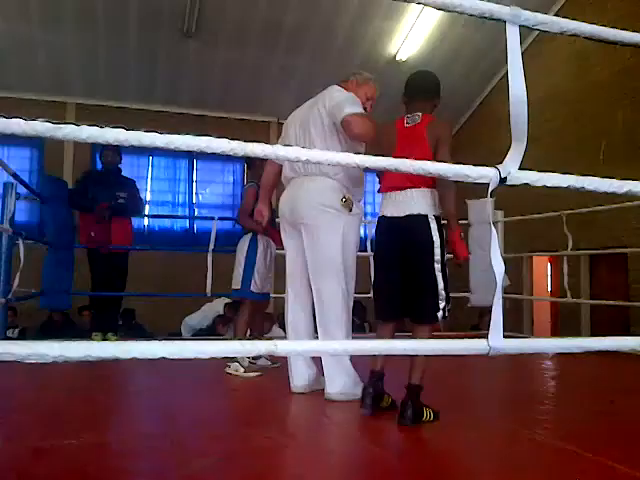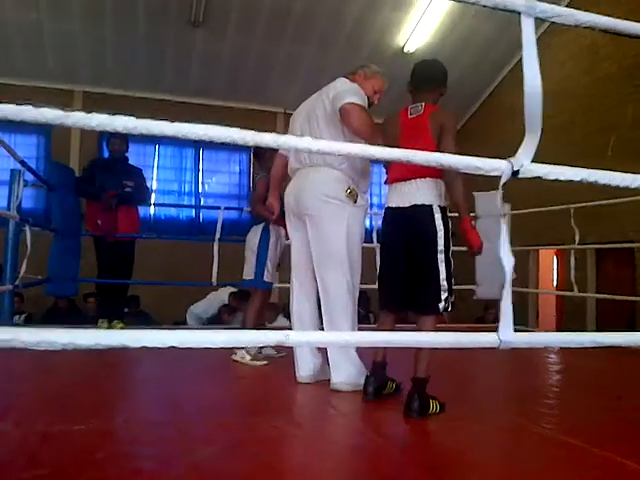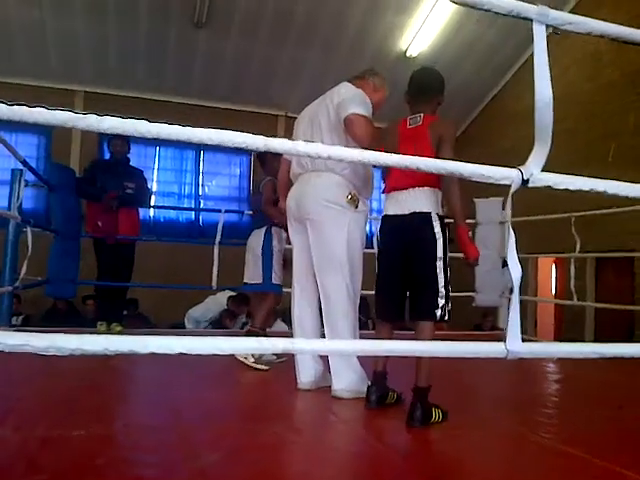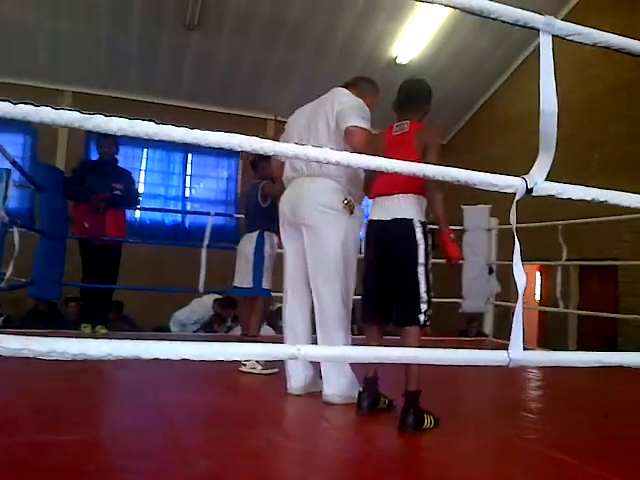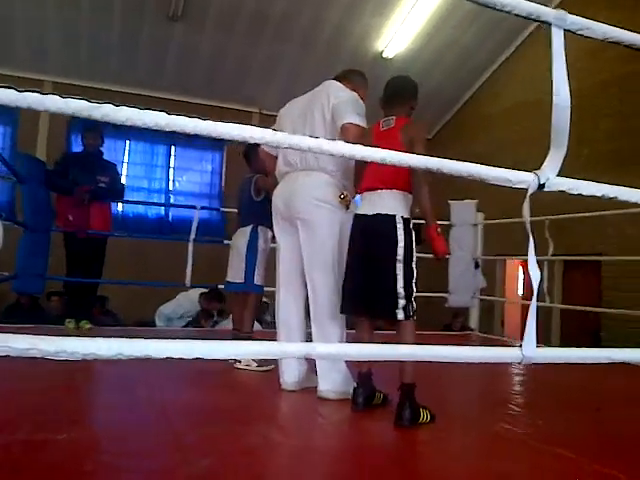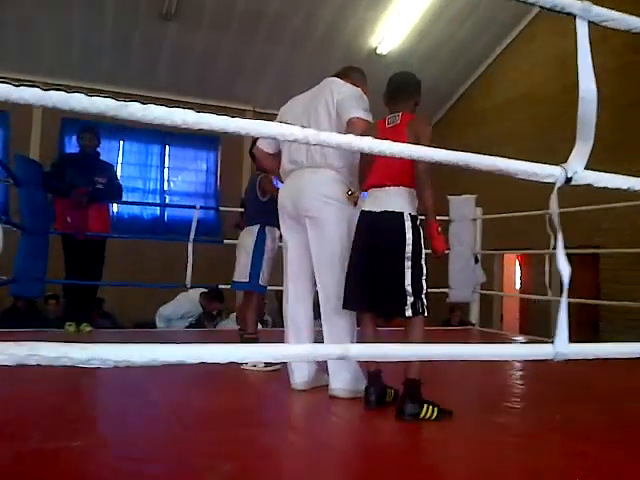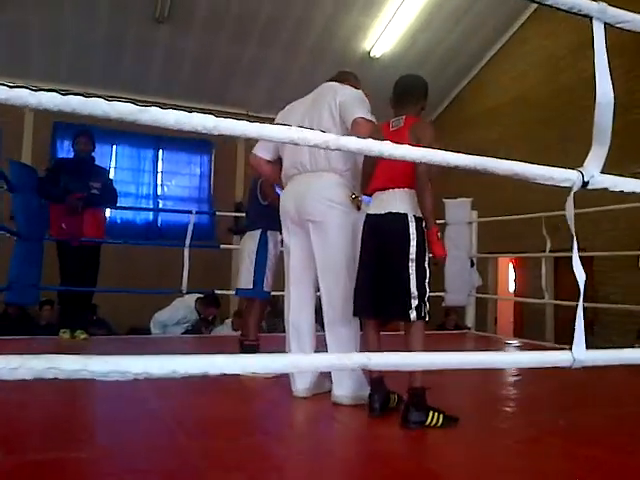
dt=0.2s
person 1, frame 1
left shoulder: (386, 132)
right shoulder: (439, 128)
left elbow: (382, 176)
right elbow: (444, 182)
right wrist: (455, 233)
left hip: (388, 220)
right hip: (421, 219)
left knee: (388, 311)
right knee: (425, 313)
left ankle: (374, 387)
right ankle: (412, 400)
person 1, frame 2
left shoulder: (392, 122)
right shoulder: (444, 118)
left elbow: (389, 168)
right elbow: (451, 172)
right wrist: (467, 223)
left hip: (394, 210)
right hip: (427, 210)
left knee: (391, 300)
right knee: (429, 304)
left ankle: (377, 374)
right ankle: (418, 392)
person 1, frame 3
left shoulder: (391, 132)
right shoulder: (442, 128)
left elbow: (386, 179)
right elbow: (448, 181)
right wrist: (463, 233)
left hip: (392, 219)
right hip: (424, 218)
left knee: (387, 308)
right knee: (426, 312)
left ankle: (378, 386)
right ankle: (421, 401)
person 1, frame 4
left shoulder: (378, 139)
right shoulder: (427, 135)
left elbow: (369, 188)
right elbow: (432, 187)
right wrist: (447, 236)
left hip: (377, 223)
right hip: (408, 224)
left knee: (375, 313)
right knee: (411, 318)
left ankle: (369, 391)
right ankle: (412, 406)
person 1, frame 5
left shoulder: (368, 134)
right shoulder: (414, 131)
left elbow: (357, 183)
right elbow: (418, 182)
right wrist: (433, 229)
left hip: (363, 217)
right hip: (392, 219)
left knee: (364, 308)
right knee: (403, 311)
left ankle: (364, 387)
right ankle: (407, 399)
person 1, frame 6
left shoulder: (373, 130)
right shoulder: (419, 126)
left elbow: (362, 179)
right elbow: (422, 179)
right wrist: (434, 228)
left hip: (369, 215)
right hip: (399, 216)
left knee: (368, 306)
right knee: (414, 308)
left ankle: (375, 385)
right ankle: (412, 394)
person 1, frame 7
left shoulder: (378, 133)
right shoulder: (422, 129)
left elbow: (367, 185)
right elbow: (422, 181)
right wrist: (433, 233)
left hip: (374, 218)
right hip: (403, 218)
left knee: (372, 312)
right knee: (414, 313)
left ankle: (378, 392)
right ankle: (416, 403)
person 2, frame 1
left shoulder: (299, 113)
right shoulder: (340, 96)
left elbow: (274, 160)
right elbow: (358, 127)
left wrist: (263, 201)
right wrist: (376, 136)
left hip: (292, 198)
right hip: (326, 198)
left knee: (298, 290)
right knee: (332, 289)
left ankle: (302, 375)
right ankle: (340, 380)
person 2, frame 2
left shoulder: (307, 106)
right shoulder: (346, 89)
left elbow: (283, 153)
right elbow: (353, 115)
left wrist: (274, 194)
right wrist: (378, 139)
left hip: (298, 189)
right hip: (333, 189)
left knee: (304, 280)
right knee: (338, 279)
left ankle: (307, 365)
right ankle: (346, 371)
person 2, frame 3
left shoulder: (312, 110)
right shoulder: (351, 94)
left elbow: (288, 158)
right elbow: (358, 126)
left wrist: (283, 197)
left hip: (301, 193)
right hip: (334, 195)
left knee: (305, 285)
right knee: (340, 284)
left ankle: (309, 370)
right ankle: (347, 378)
person 2, frame 4
left shoulder: (302, 112)
right shoulder: (350, 101)
left elbow: (279, 160)
right elbow: (358, 138)
left hip: (293, 197)
right hip: (328, 199)
left knee: (297, 289)
right knee: (332, 289)
left ankle: (299, 376)
right ankle: (338, 383)
person 2, frame 5
left shoulder: (293, 105)
right shoulder: (345, 96)
left elbow: (267, 153)
right elbow: (352, 134)
left hip: (285, 192)
right hip: (322, 193)
left knee: (290, 284)
right knee: (326, 284)
left ankle: (292, 371)
right ankle: (333, 378)
person 2, frame 6
left shoulder: (294, 103)
right shoulder: (348, 91)
left elbow: (263, 151)
right elbow: (359, 129)
left hip: (291, 191)
right hip: (328, 189)
left knee: (297, 282)
right knee: (335, 281)
left ankle: (302, 371)
right ankle: (344, 376)
person 2, frame 7
left shoulder: (291, 108)
right shoulder: (348, 93)
left elbow: (259, 158)
right elbow: (364, 130)
left hip: (293, 196)
right hip: (331, 193)
left knee: (299, 288)
right knee: (340, 287)
left ankle: (303, 377)
right ankle: (347, 383)
person 3, frame 1
left shoulder: (260, 190)
right shoulder: (253, 187)
right elbow: (242, 217)
right wrist: (268, 232)
left hip: (263, 246)
right hip: (255, 244)
left knee: (261, 303)
right knee: (249, 302)
left ankle: (255, 353)
right ankle: (237, 357)
person 3, frame 2
left shoulder: (267, 180)
right shoulder: (265, 178)
right elbow: (255, 205)
right wrist: (280, 221)
left hip: (270, 235)
right hip: (265, 234)
left knee: (264, 292)
right knee: (260, 291)
right ankle: (243, 346)
person 3, frame 3
left shoulder: (266, 184)
right shoulder: (270, 182)
right elbow: (267, 207)
left wrist: (281, 255)
right wrist: (287, 221)
left hip: (267, 238)
right hip: (268, 237)
left knee: (261, 295)
right knee: (272, 294)
person 3, frame 4
left shoulder: (252, 190)
right shoulder: (266, 186)
left hip: (253, 241)
right hip: (260, 241)
left knee: (248, 299)
right knee: (261, 298)
person 3, frame 5
left shoulder: (247, 182)
right shoulder: (259, 180)
left hip: (246, 235)
right hip: (254, 236)
left knee: (241, 294)
right knee: (253, 293)
person 3, frame 6
left shoulder: (254, 181)
right shoulder: (264, 179)
right elbow: (280, 198)
left hip: (254, 234)
right hip: (260, 235)
left knee: (251, 293)
right knee: (256, 293)
left ankle: (246, 345)
person 3, frame 7
left shoulder: (258, 185)
right shoulder: (265, 183)
right elbow: (279, 204)
left hip: (256, 238)
right hip: (263, 238)
left knee: (254, 298)
right knee: (259, 297)
left ankle: (246, 350)
right ankle: (251, 353)
person 4, frame 1
left shoulder: (129, 183)
right shoulder: (89, 178)
left elbow: (138, 208)
right elbow: (73, 199)
left wrist: (113, 209)
right wrist: (94, 207)
left hip: (120, 241)
right hip: (96, 239)
left knee: (117, 285)
right knee: (99, 283)
left ankle: (111, 329)
right ankle: (97, 328)
person 4, frame 2
left shoulder: (135, 172)
right shoulder: (96, 166)
left elbow: (144, 197)
right elbow: (80, 186)
left wrist: (120, 197)
right wrist: (100, 195)
left hip: (126, 229)
right hip: (102, 227)
left knee: (123, 273)
right knee: (105, 271)
left ankle: (117, 316)
right ankle: (103, 315)
person 4, frame 3
left shoulder: (137, 174)
right shoulder: (97, 167)
left elbow: (145, 199)
right elbow: (81, 187)
left wrist: (121, 199)
right wrist: (101, 196)
left hip: (126, 231)
right hip: (103, 229)
left knee: (123, 275)
right knee: (105, 273)
left ankle: (116, 318)
right ankle: (102, 317)
person 4, frame 4
left shoulder: (125, 175)
right shoulder: (85, 168)
left elbow: (133, 201)
right elbow: (68, 188)
left wrist: (108, 201)
right wrist: (89, 197)
left hip: (113, 233)
right hip: (89, 230)
left knee: (108, 278)
right knee: (90, 275)
left ankle: (100, 321)
right ankle: (87, 320)
person 4, frame 5
left shoulder: (110, 168)
right shoulder: (69, 160)
left elbow: (118, 193)
right elbow: (51, 180)
left wrist: (93, 194)
right wrist: (73, 190)
left hip: (98, 227)
right hip: (74, 223)
left knee: (93, 271)
right knee: (74, 269)
left ankle: (84, 315)
right ankle: (71, 314)
person 4, frame 6
left shoulder: (107, 168)
right shoulder: (66, 161)
left elbow: (117, 194)
right elbow: (48, 182)
left wrist: (91, 195)
right wrist: (70, 192)
left hip: (96, 228)
right hip: (71, 226)
left knee: (92, 274)
right knee: (73, 272)
left ankle: (85, 319)
right ankle: (71, 318)
person 4, frame 7
left shoulder: (102, 173)
right shoulder: (60, 166)
left elbow: (112, 199)
right elbow: (43, 188)
left wrist: (85, 200)
right wrist: (65, 197)
left hip: (91, 234)
right hip: (66, 231)
left knee: (87, 280)
right knee: (68, 278)
left ankle: (80, 325)
right ankle: (65, 325)
